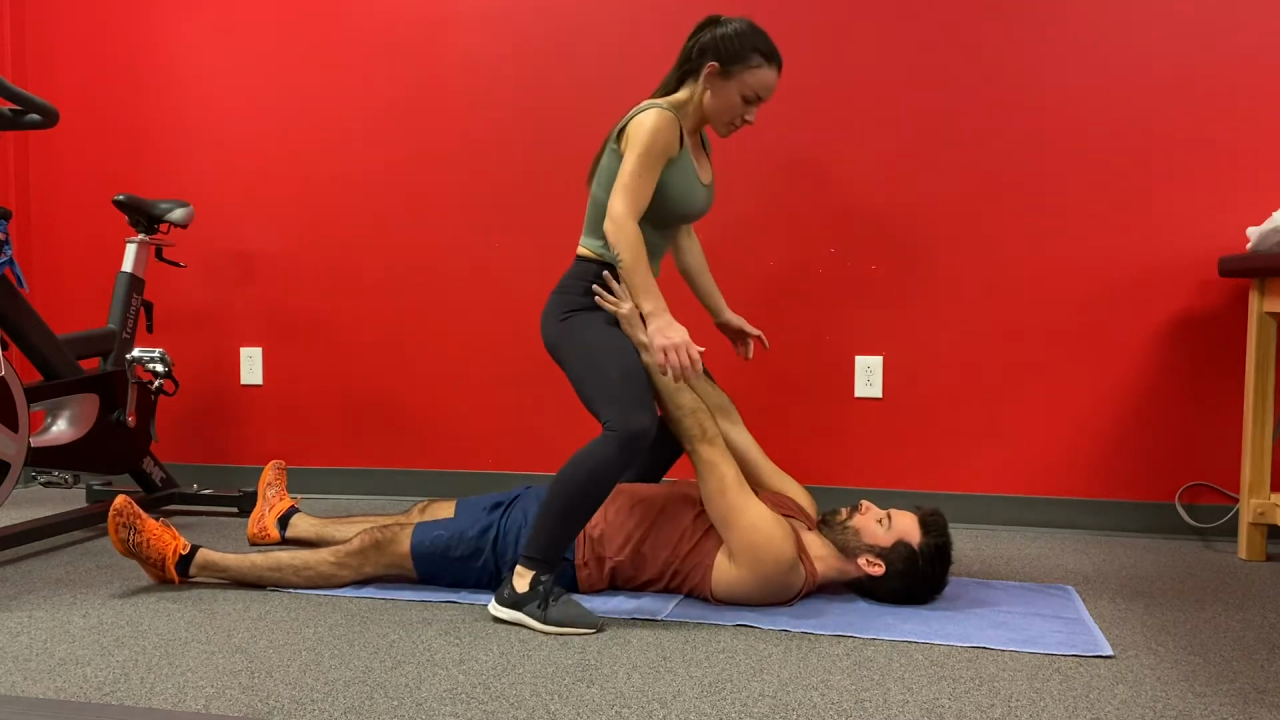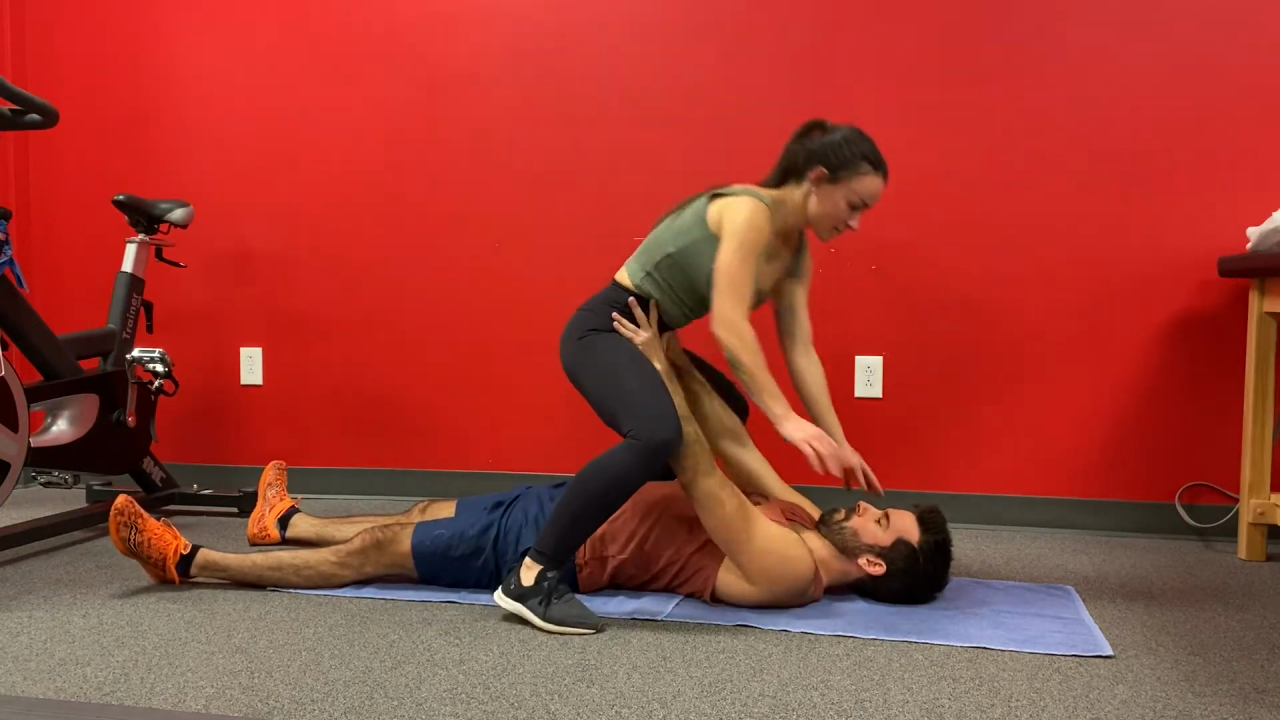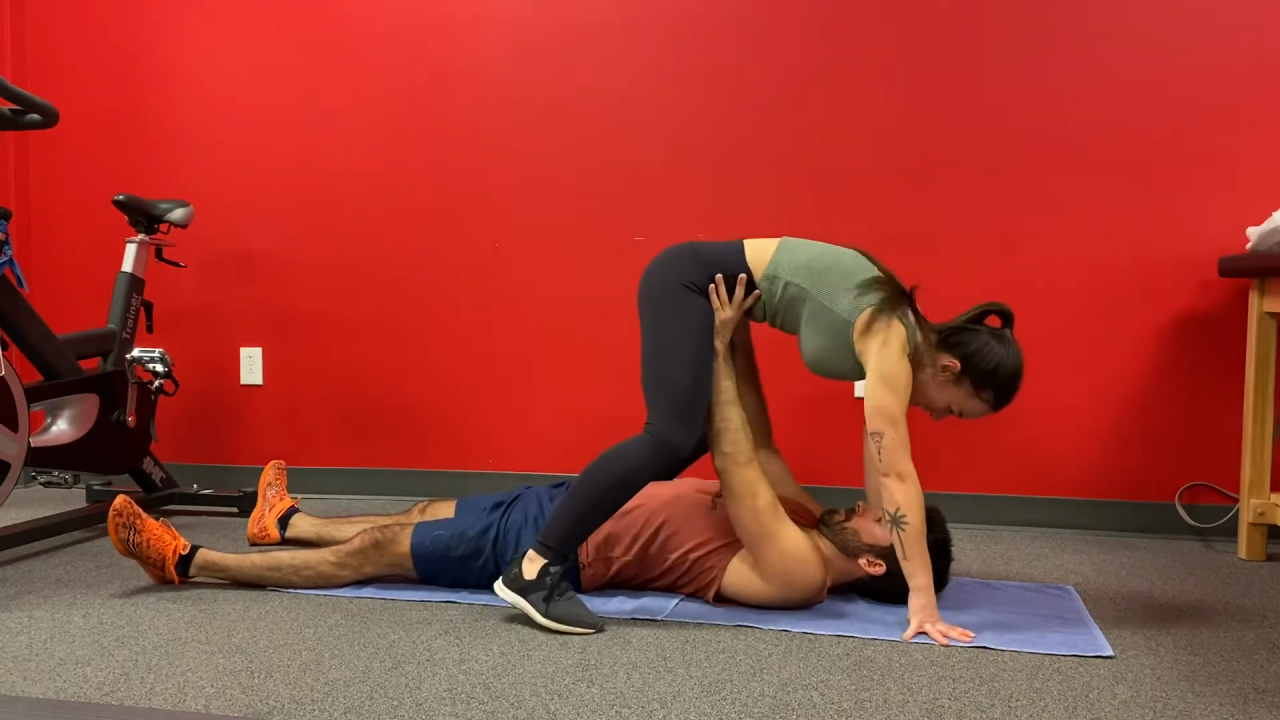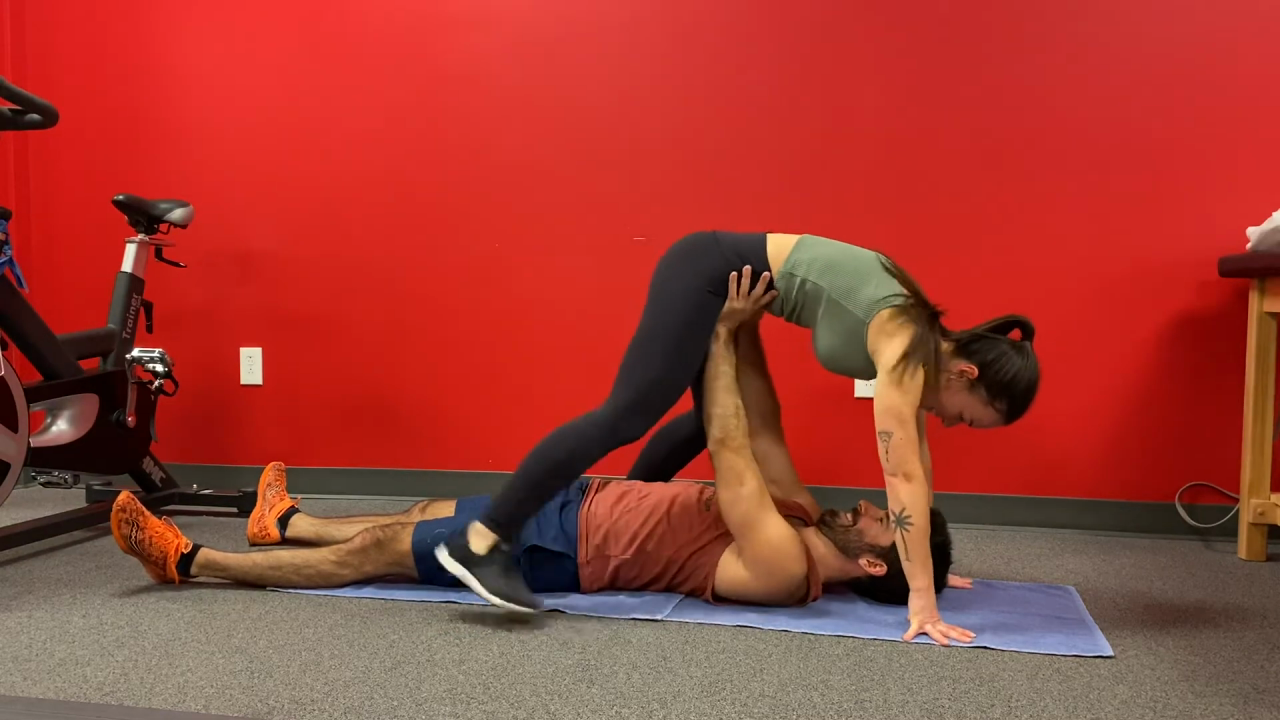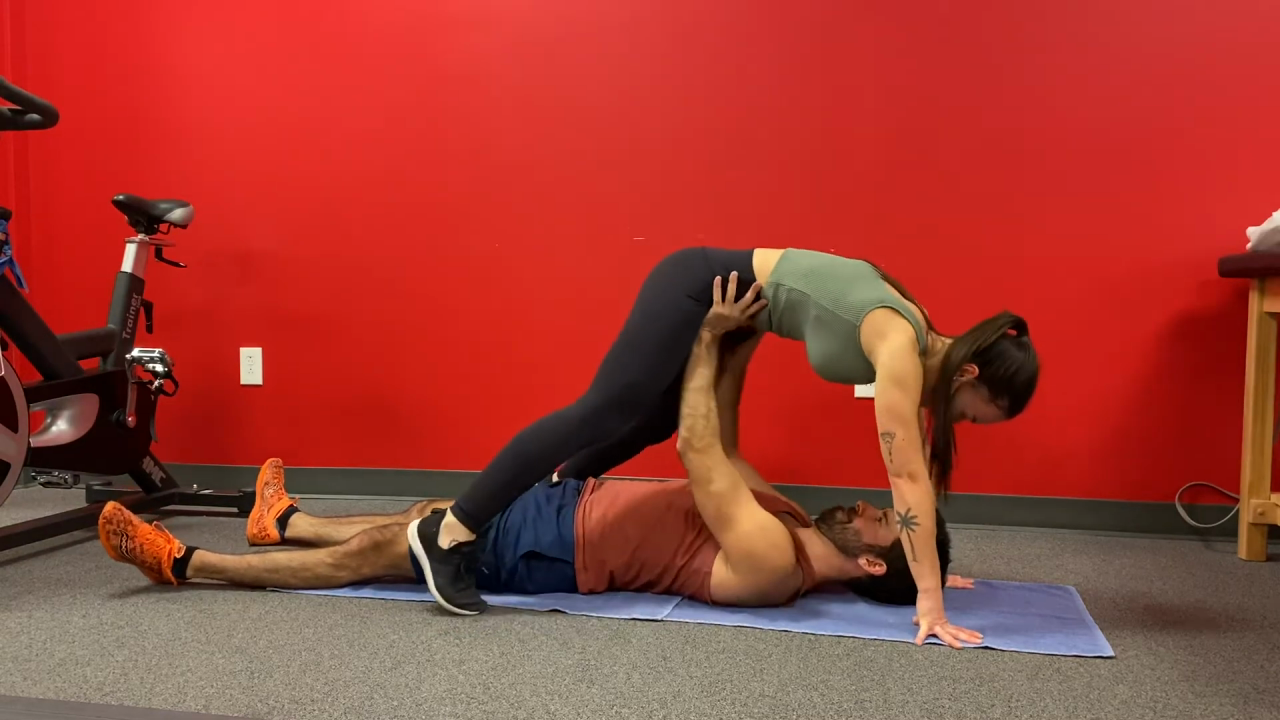
dt=0.7s
person 1, frame 1
left shoulder: (776, 563)
right shoulder: (800, 514)
left elbow: (705, 444)
right elbow: (727, 427)
left wrist: (640, 342)
right wrist: (658, 332)
left hip: (562, 546)
left knee: (378, 551)
right knee: (423, 515)
left ankle: (190, 561)
right ankle: (284, 522)
person 1, frame 2
left shoulder: (789, 570)
right shoulder: (803, 522)
left elbow: (703, 484)
right elbow: (733, 450)
left wrist: (656, 369)
right wrist: (672, 354)
left hip: (562, 549)
left knee: (378, 553)
right knee: (422, 516)
left ankle: (188, 562)
right ankle: (285, 522)
person 1, frame 3
left shoulder: (798, 573)
right shoulder: (807, 523)
left elbow: (736, 469)
right elbow: (754, 449)
left wrist: (717, 349)
right wrist: (737, 340)
left knee: (378, 551)
right knee: (423, 515)
left ankle: (189, 560)
right ankle: (286, 521)
person 1, frame 4
left shoulder: (784, 568)
right shoulder: (801, 523)
left elbow: (730, 455)
right elbow: (761, 438)
left wrist: (719, 333)
right wrist: (743, 328)
left hip: (561, 547)
right hip: (583, 503)
left knee: (377, 554)
right knee: (423, 516)
left ankle: (189, 560)
right ankle: (283, 524)
person 1, frame 5
left shoulder: (774, 564)
right shoulder: (794, 529)
left elbow: (698, 454)
right elbow: (722, 453)
left wrist: (708, 340)
right wrist: (741, 355)
left hip: (559, 548)
right hip: (579, 501)
left knee: (377, 553)
right knee: (420, 517)
left ankle: (183, 563)
right ankle: (283, 522)
person 2, frame 1
left shoulder: (695, 137)
right shoulder: (657, 122)
left elbow: (680, 235)
right elbow: (619, 222)
left wrist: (722, 314)
right wrist: (658, 317)
right hip: (585, 303)
right knee: (631, 427)
right ankle: (524, 584)
person 2, frame 2
left shoulder: (794, 247)
right shoulder: (753, 212)
left elbow: (801, 350)
right elbow: (729, 326)
left wrist: (838, 442)
right wrist: (783, 418)
right hip: (602, 329)
left knee: (726, 413)
right knee: (657, 438)
right ankle: (530, 577)
person 2, frame 3
left shoulder: (906, 336)
right shoulder: (891, 344)
left elbow: (880, 460)
right elbow: (897, 475)
right wrist: (922, 598)
left hip: (715, 286)
right hip: (690, 280)
left knee: (708, 428)
right knee: (671, 437)
left ankle: (604, 523)
right ankle: (535, 569)
person 2, frame 4
left shoulder: (927, 343)
right shoulder: (906, 343)
left elbow: (917, 461)
right elbow: (902, 475)
left wrist: (923, 565)
right wrist: (922, 600)
left hip: (730, 278)
right hip: (709, 269)
right knee: (626, 416)
right ankle: (482, 542)
person 2, frame 5
left shoulder: (921, 345)
right shoulder: (899, 344)
left elbow: (918, 462)
right elbow: (906, 476)
left wrist: (927, 566)
right wrist: (930, 601)
left hip: (721, 297)
right hip: (700, 286)
left knee: (657, 420)
right knee: (602, 413)
right ankle: (451, 531)
